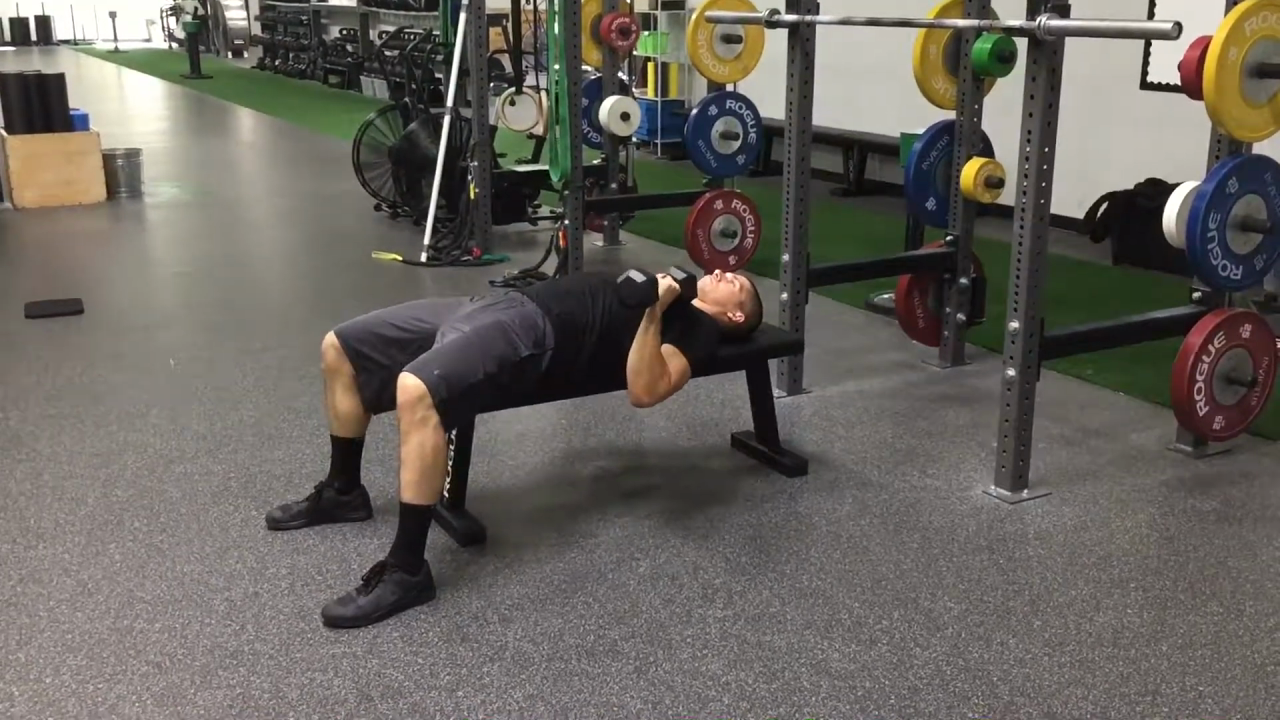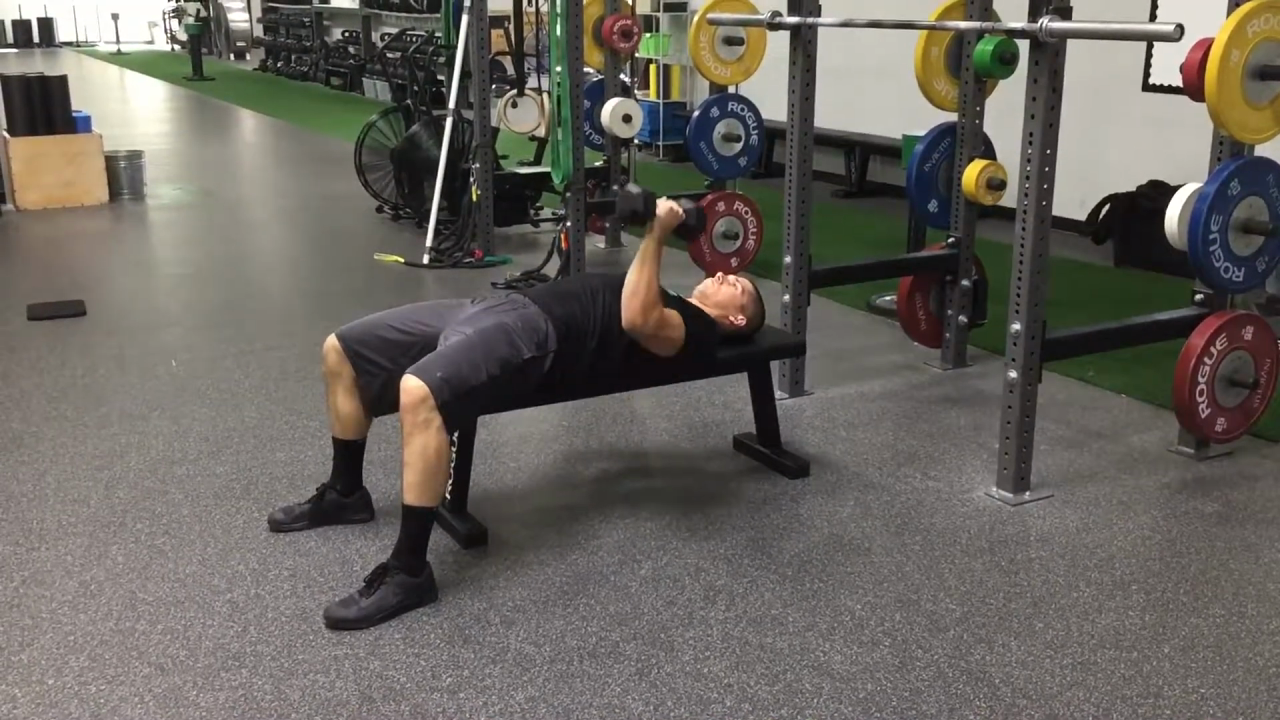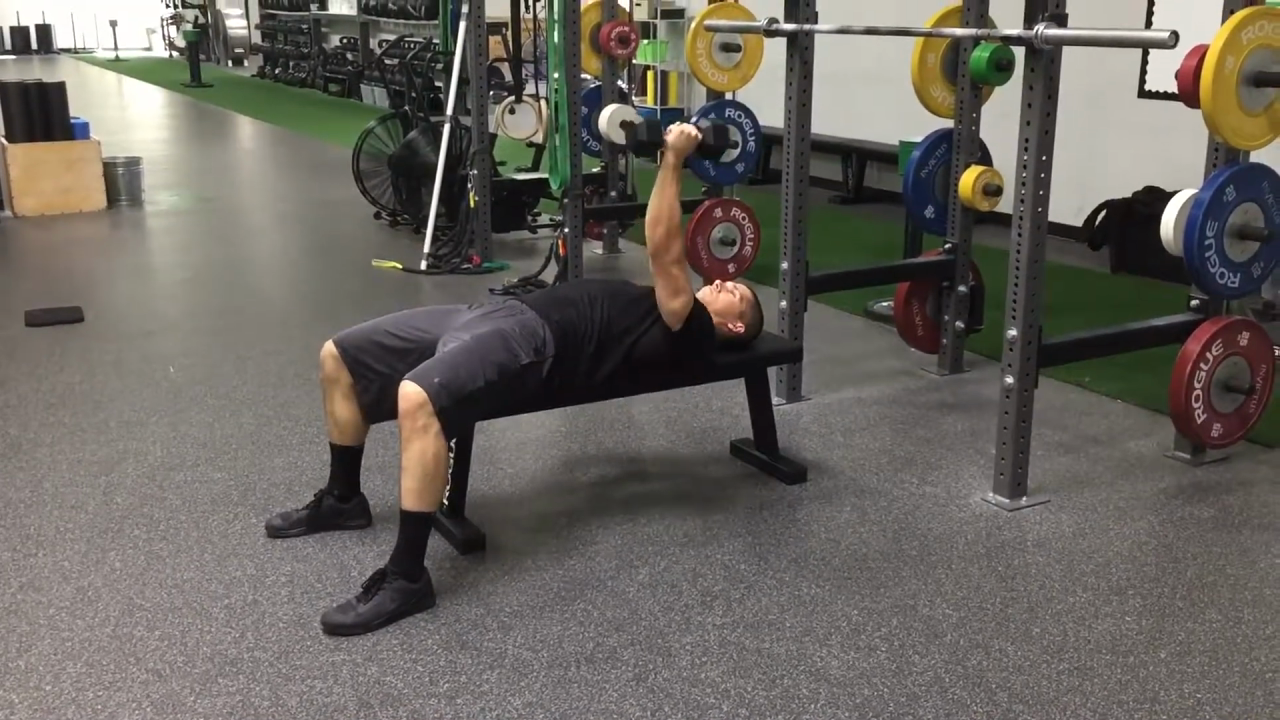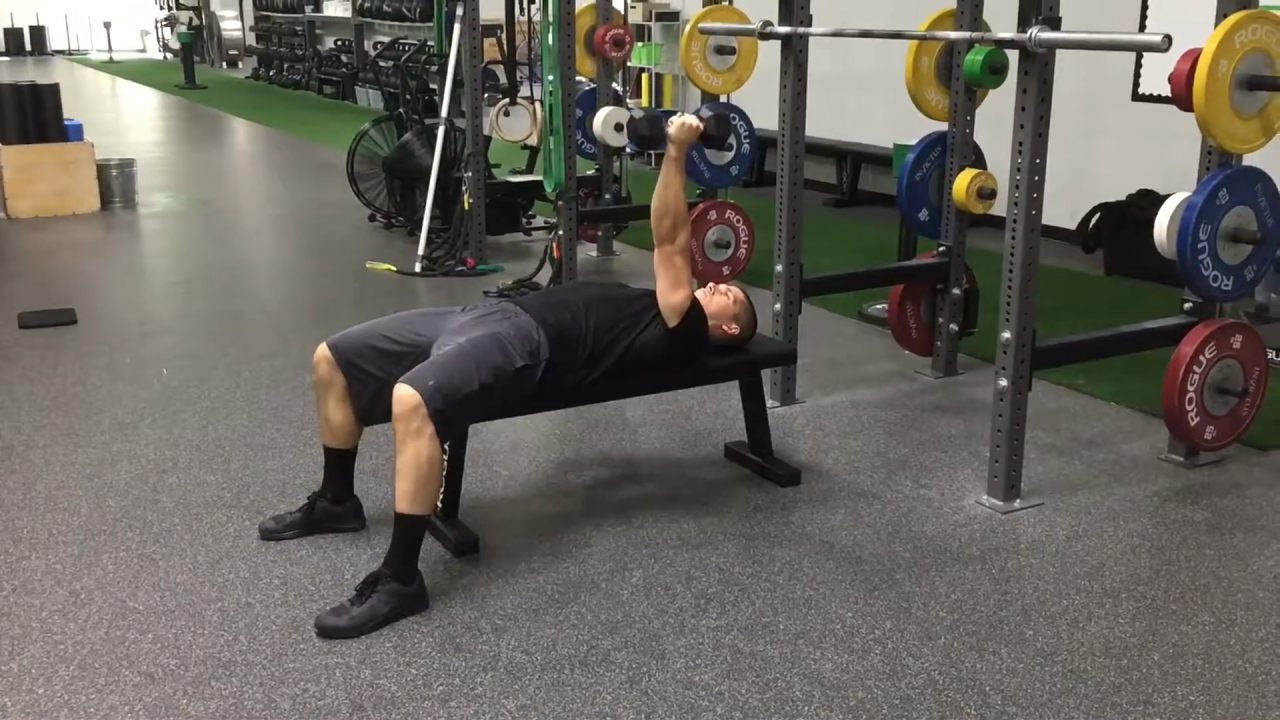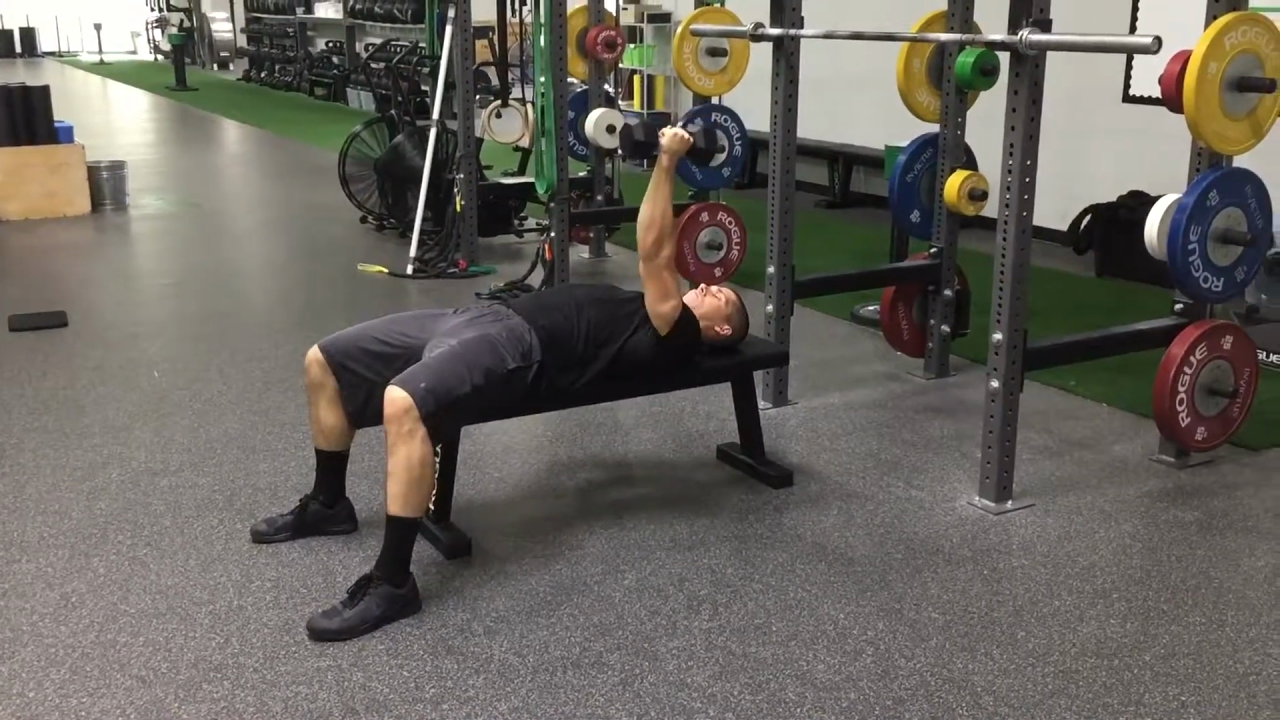
dt=0.5s
person 1, frame 1
left shoulder: (696, 328)
right shoulder: (665, 300)
left elbow: (644, 391)
left wrist: (656, 310)
left hip: (531, 335)
left knee: (417, 391)
right knee: (340, 348)
left ankle: (406, 569)
right ankle: (343, 492)
person 1, frame 2
left shoulder: (695, 331)
right shoulder: (664, 302)
left elbow: (634, 320)
left wrist: (656, 232)
left hip: (533, 335)
left knee: (419, 393)
right knee: (341, 351)
left ankle: (409, 571)
right ankle: (345, 493)
person 1, frame 3
left shoulder: (690, 333)
right shoulder: (656, 306)
left elbow: (664, 253)
left wrist: (673, 160)
left hip: (531, 342)
left knee: (417, 399)
right knee: (338, 357)
left ankle: (407, 577)
right ankle: (342, 499)
person 1, frame 4
left shoulder: (681, 333)
right shoulder: (649, 309)
left elbow: (670, 243)
left wrist: (676, 152)
left hip: (526, 345)
left knee: (413, 401)
right knee: (332, 360)
left ankle: (400, 580)
right ankle: (336, 501)
person 1, frame 5
left shoulder: (676, 338)
right shoulder: (641, 310)
left elbow: (654, 256)
left wrist: (666, 162)
left hip: (518, 345)
left knee: (403, 404)
right knee: (323, 363)
left ankle: (392, 583)
right ankle: (328, 504)
